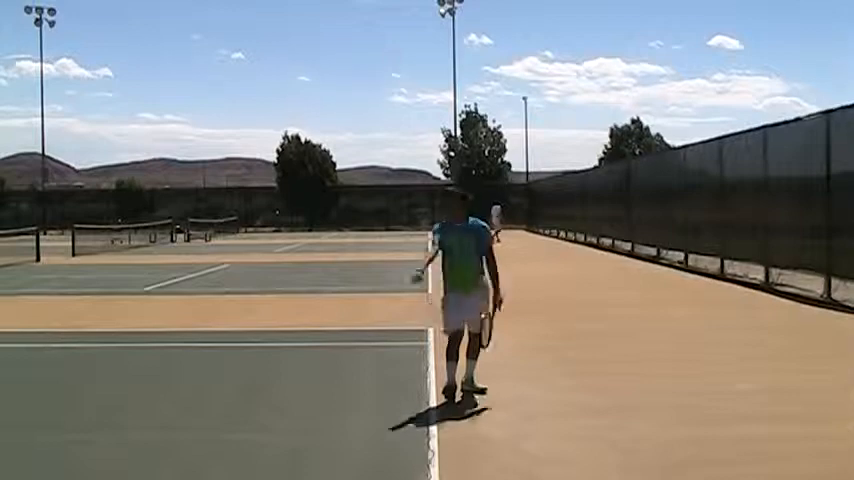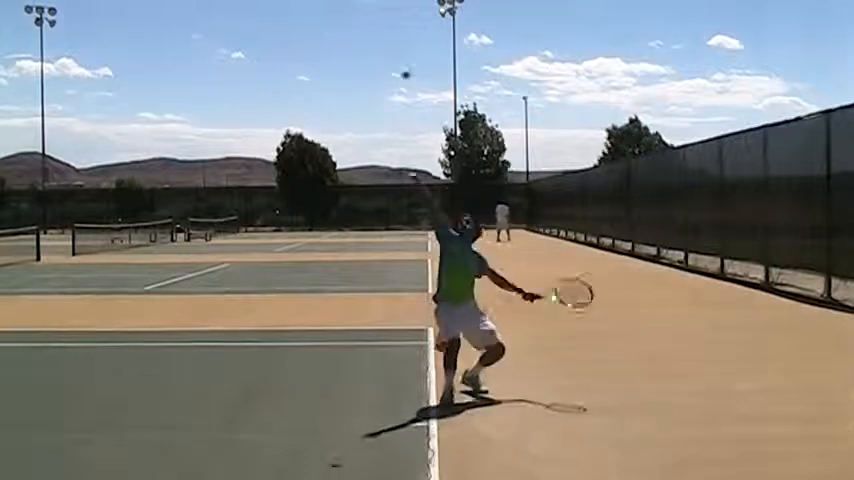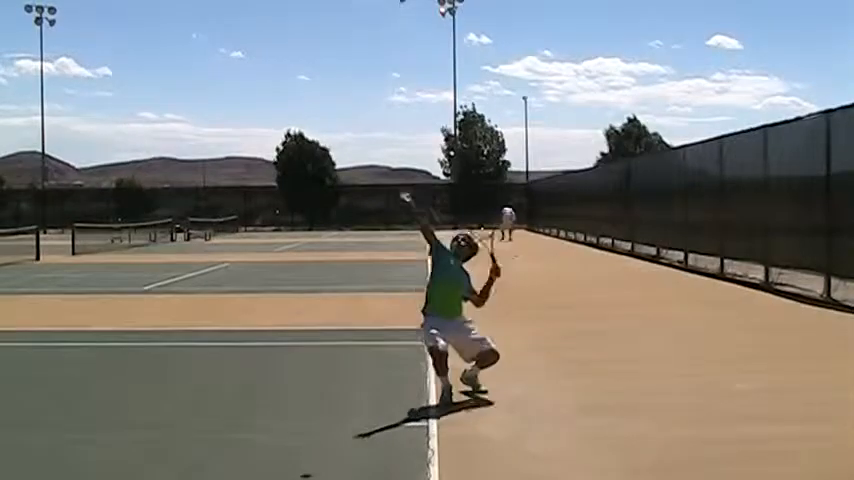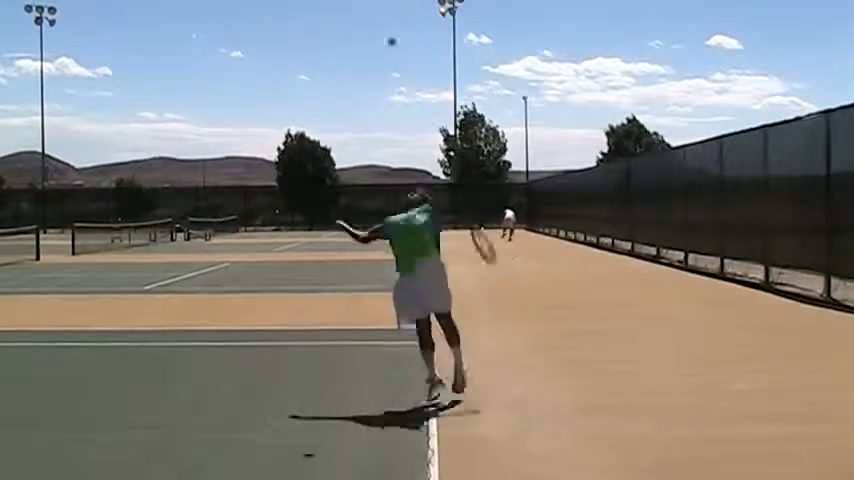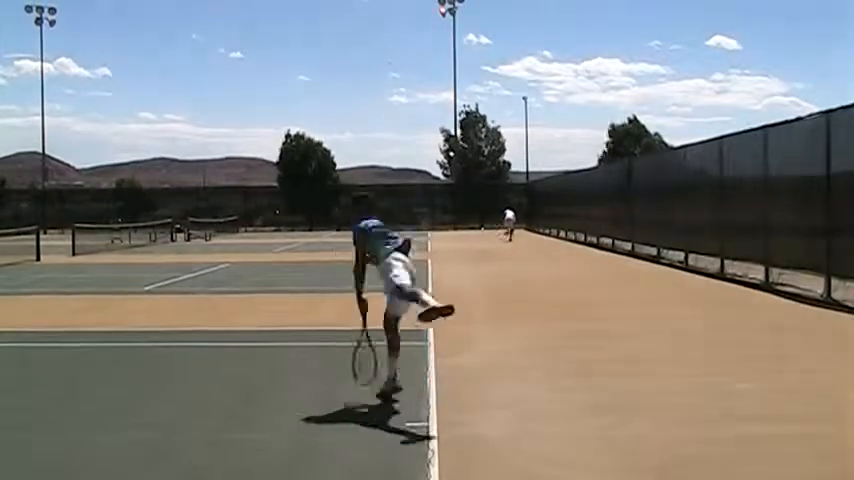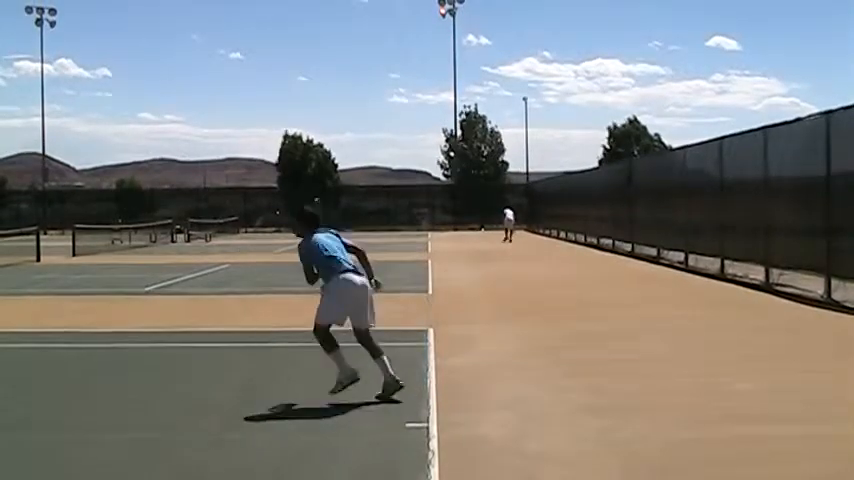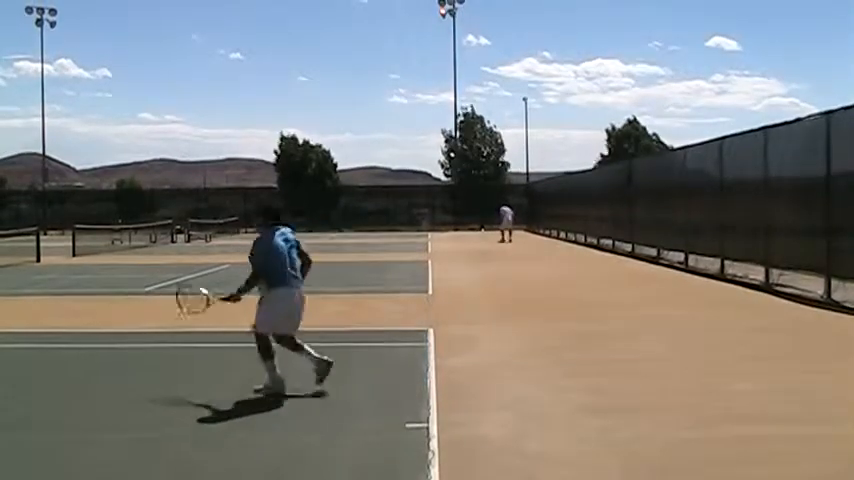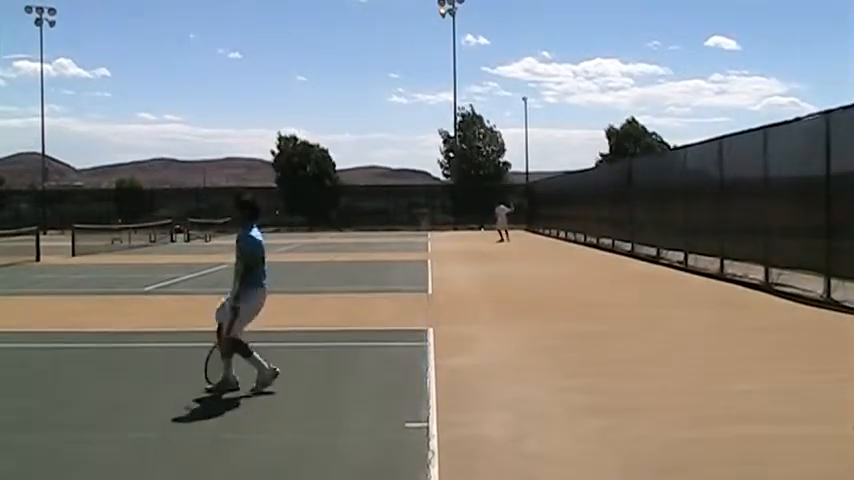
dt=0.3s
person 1, frame 1
left shoulder: (480, 228)
right shoulder: (441, 229)
left elbow: (490, 260)
right elbow: (436, 250)
left wrist: (497, 290)
right wrist: (424, 267)
left hip: (477, 289)
right hip: (454, 292)
left knee: (475, 335)
right knee: (455, 335)
left ankle: (468, 379)
right ankle: (450, 382)
person 1, frame 2
left shoulder: (476, 258)
right shoulder: (449, 241)
left elbow: (497, 278)
right elbow: (438, 216)
left wrist: (522, 292)
right wrist: (423, 190)
left hip: (469, 309)
right hip: (447, 308)
left knee: (498, 348)
right knee: (452, 345)
left ankle: (472, 375)
right ankle: (448, 388)
person 1, frame 3
left shoulder: (464, 276)
right shoulder: (443, 257)
left elbow: (479, 301)
right elbow: (427, 231)
left wrist: (491, 280)
right wrist: (411, 206)
left hip: (458, 323)
right hip: (434, 322)
left knee: (491, 355)
right knee: (439, 352)
left ankle: (470, 375)
right ankle: (446, 386)
person 1, frame 4
left shoulder: (427, 214)
right shoulder: (391, 222)
right elbow: (364, 238)
right wrist: (344, 226)
left hip: (429, 268)
right hip: (408, 276)
left knee: (445, 318)
right knee: (422, 324)
left ankle: (459, 367)
right ankle: (433, 376)
person 1, frame 5
left shoulder: (360, 228)
right shoulder: (375, 226)
left elbow: (359, 263)
right elbow: (406, 242)
left wrist: (359, 296)
left hip: (392, 262)
left knee: (400, 290)
right knee: (390, 322)
left ankle: (433, 305)
right ankle: (392, 379)
person 1, frame 6
left shoulder: (305, 245)
right shoulder: (331, 234)
left elbow: (311, 279)
right elbow: (360, 252)
right wrist: (371, 277)
left hip: (339, 283)
right hip: (360, 282)
left knee: (321, 329)
right knee: (364, 336)
left ankle: (346, 371)
right ankle: (390, 379)
person 1, frame 7
left shoulder: (262, 241)
right shoulder: (288, 233)
left elbow: (256, 275)
right elbow: (307, 261)
left wrist: (238, 293)
left hip: (278, 294)
right hip: (296, 292)
left knee: (261, 335)
right knee: (284, 337)
left ankle: (275, 382)
right ankle: (319, 361)
person 1, frame 8
left shoulder: (249, 238)
right shoulder: (248, 235)
left elbow: (247, 272)
left wrist: (236, 300)
left hip: (249, 293)
right hip: (244, 293)
left knee: (227, 335)
right knee: (225, 333)
left ankle: (257, 372)
right ankle: (232, 378)
